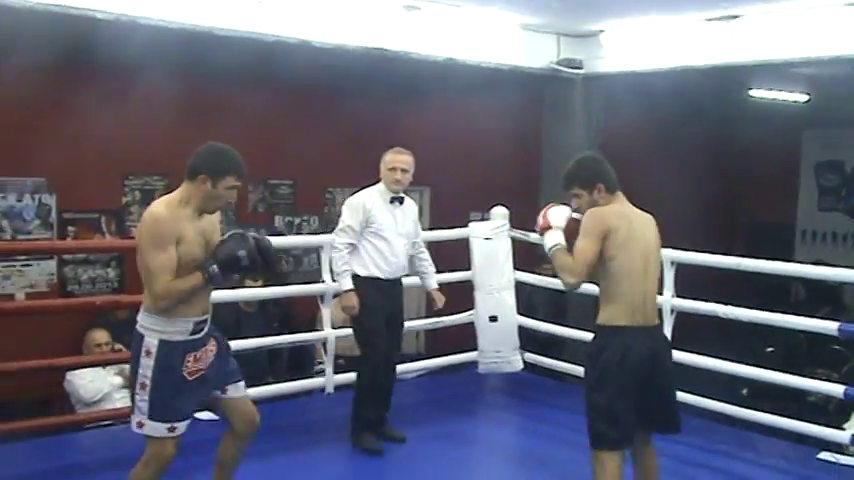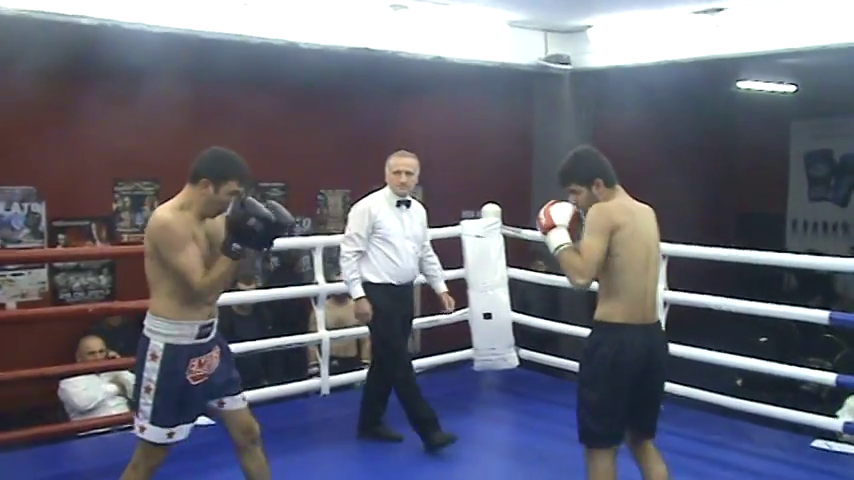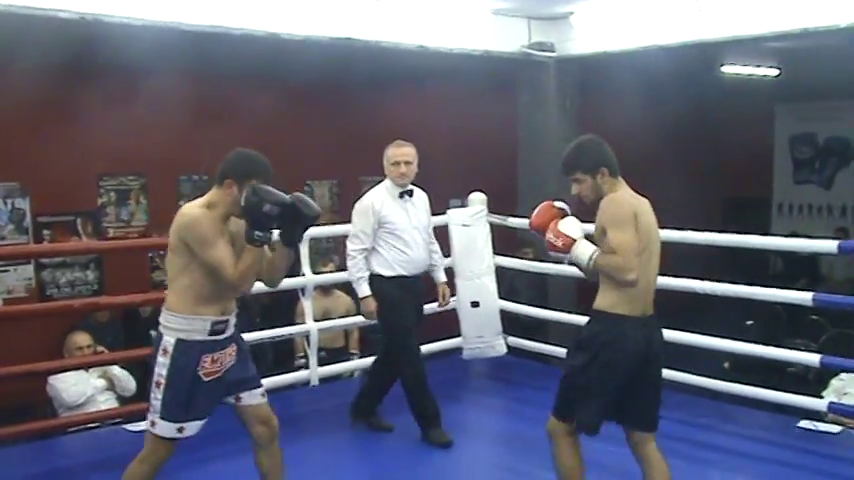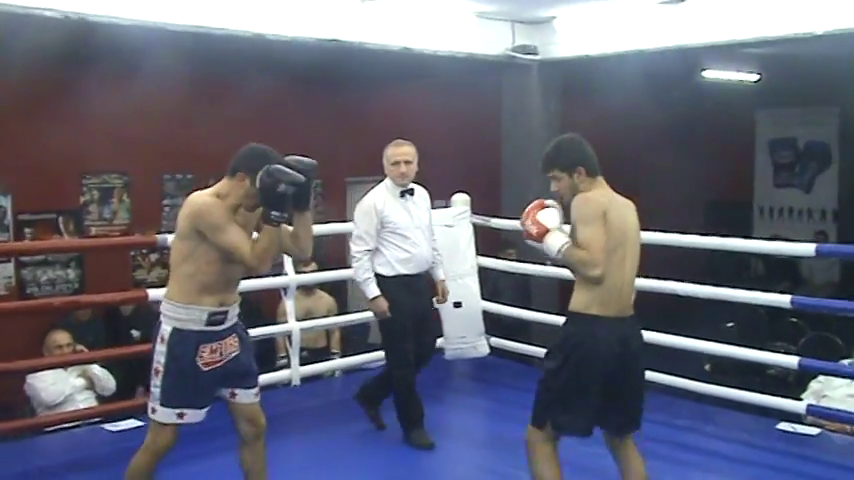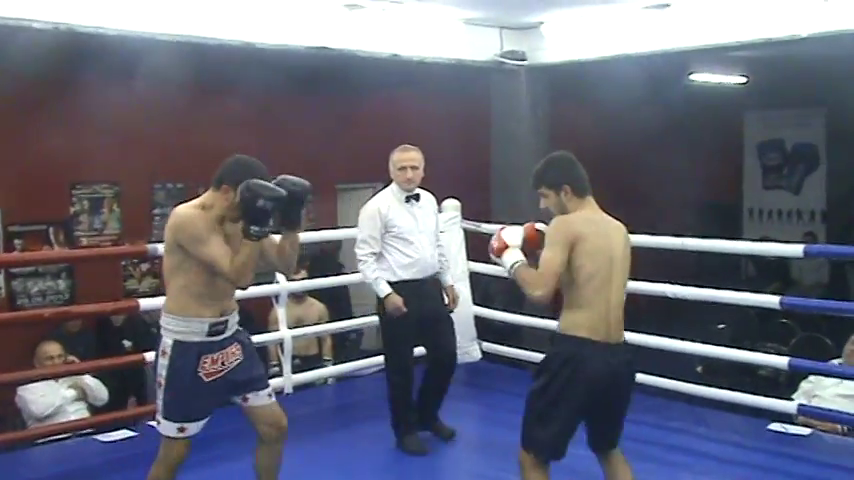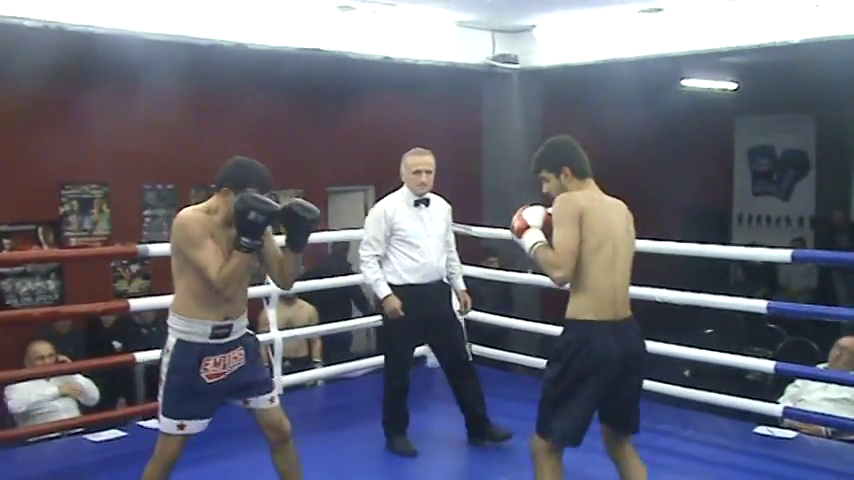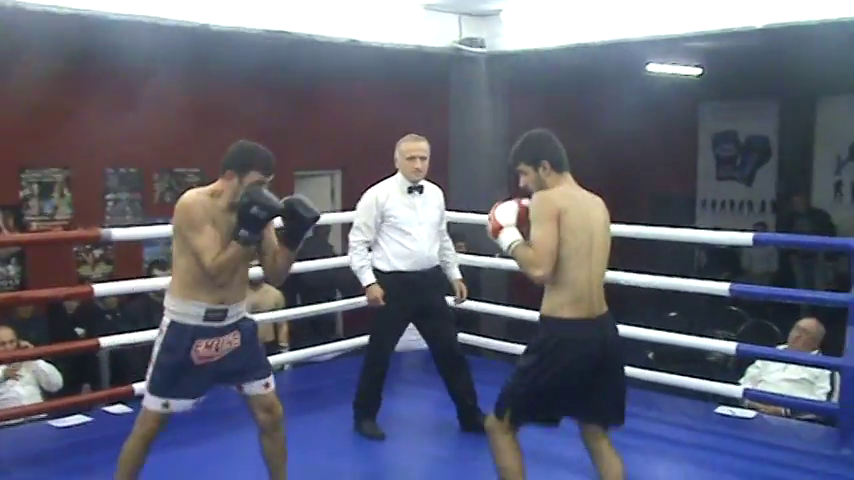
dt=0.2s
person 1, frame 1
left shoulder: (599, 217)
right shoulder: (646, 221)
left elbow: (573, 277)
left wrist: (552, 234)
right wrist: (582, 238)
left hip: (617, 344)
right hip: (653, 341)
left knee: (608, 450)
right knee: (640, 437)
person 1, frame 2
left shoulder: (602, 212)
right shoulder: (645, 213)
left elbow: (581, 277)
left wrist: (555, 233)
right wrist: (569, 233)
left hip: (614, 340)
right hip: (650, 338)
left knee: (599, 449)
right knee: (642, 440)
person 1, frame 3
left shoulder: (614, 204)
right shoulder: (640, 205)
left elbow: (627, 272)
left wrist: (575, 246)
right wrist: (572, 245)
left hip: (612, 331)
right hip: (645, 331)
left knee: (560, 426)
right knee: (641, 435)
person 1, frame 4
left shoulder: (586, 202)
right shoulder: (626, 208)
left elbow: (595, 268)
left wrist: (551, 237)
right wrist: (557, 237)
left hip: (589, 332)
right hip: (626, 334)
left knee: (539, 437)
right knee: (620, 438)
person 1, frame 5
left shoulder: (565, 225)
right shoulder: (619, 230)
left elbow: (540, 291)
left wrist: (509, 254)
left hip: (574, 355)
right hip: (615, 356)
right knee: (608, 449)
person 1, frame 6
left shoulder: (569, 205)
right shoulder: (621, 210)
left elbow: (560, 270)
left wrist: (530, 235)
left hip: (587, 337)
right hip: (626, 336)
left knee: (546, 445)
right knee: (620, 442)
person 1, frame 7
left shoulder: (546, 201)
right shoulder: (597, 204)
left elbow: (541, 269)
left wrist: (505, 233)
left hip: (561, 333)
right hip: (601, 330)
left knee: (501, 426)
right knee: (597, 435)
person 2, frame 1
left shoulder: (212, 215)
right shoulder: (160, 218)
right elbow: (163, 296)
left wrist: (240, 259)
right wrist: (217, 267)
left hip: (203, 336)
right hip: (164, 343)
left knee: (247, 421)
right knee: (162, 449)
person 2, frame 2
left shoulder: (218, 219)
right shoulder: (168, 222)
left elbow: (232, 274)
right elbow: (206, 290)
left wrist: (260, 241)
right wrist: (237, 243)
left hip: (208, 341)
right hip: (171, 347)
left knee: (247, 432)
person 2, frame 3
left shoulder: (243, 219)
right shoulder: (194, 219)
left elbow: (273, 277)
right elbow: (242, 281)
left wrist: (291, 234)
right wrist: (258, 232)
left hip: (226, 338)
right hip: (185, 342)
left knee: (266, 427)
right knee: (158, 449)
person 2, frame 4
left shoulder: (251, 209)
right shoulder: (203, 206)
right elbow: (259, 264)
left wrist: (299, 200)
right wrist: (271, 210)
left hip: (228, 328)
right hip: (185, 331)
left knee: (253, 425)
right knee: (162, 438)
person 2, frame 5
left shoulder: (242, 218)
right shoulder: (187, 219)
left elbow: (285, 264)
right elbow: (239, 277)
left wrist: (290, 219)
right wrist: (256, 225)
left hip: (230, 337)
right hip: (187, 344)
left knee: (274, 425)
right knee: (174, 451)
person 2, frame 6
left shoulder: (256, 223)
right shoulder: (190, 221)
left elbow: (284, 281)
right elbow: (224, 286)
left wrist: (296, 242)
right wrist: (248, 238)
left hip: (239, 340)
right hip: (192, 345)
left knee: (280, 430)
right knee: (169, 450)
person 2, frame 7
left shoulder: (255, 210)
right shoulder: (194, 205)
left elbow: (276, 274)
right elbow: (215, 271)
left wrist: (292, 237)
right wrist: (247, 229)
left hip: (234, 324)
right hip: (186, 326)
left knee: (271, 413)
right knee: (148, 426)
person 3, frame 1
left shoulder: (411, 208)
right shoulder: (361, 202)
left elbow: (418, 251)
right elbow: (340, 246)
left wrist: (432, 285)
right wrist: (346, 289)
left hip: (393, 289)
right hip: (366, 288)
left knee: (387, 359)
right knee: (375, 358)
left ankle: (375, 422)
right ankle: (363, 427)
person 3, frame 2
left shoulder: (418, 211)
right shoulder: (367, 208)
left elbow: (426, 254)
right elbow: (349, 254)
left wrist: (441, 288)
right wrist: (358, 295)
left hip: (404, 293)
right hip: (378, 294)
left knee: (386, 362)
right knee: (399, 363)
left ankle: (370, 423)
right ankle: (429, 429)
person 3, frame 3
left shoulder: (422, 198)
right shoulder: (371, 202)
left elbow: (430, 242)
right elbow: (356, 252)
left wrist: (441, 278)
right wrist: (364, 294)
left hip: (415, 284)
right hip: (388, 287)
left knee: (394, 354)
right knee: (408, 356)
left ankle: (364, 408)
right ankle: (429, 424)
person 3, frame 4
left shoulder: (422, 196)
right shoulder: (373, 202)
right elbow: (360, 253)
left wrist: (438, 276)
right wrist: (373, 295)
left hip: (421, 283)
right hip: (392, 287)
left knee: (424, 350)
right knee: (402, 357)
left ankle: (371, 394)
right ankle: (412, 424)
person 3, frame 5
left shoulder: (429, 202)
right shoulder: (377, 207)
right elbow: (365, 257)
left wrist: (448, 281)
right wrist: (388, 293)
left hip: (428, 289)
right hip: (396, 292)
left knee: (446, 355)
right knee: (400, 364)
left ankle: (426, 415)
right ankle: (405, 430)
person 3, frame 6
left shoulder: (441, 207)
right shoulder: (385, 209)
right elbow: (368, 257)
left wrist: (459, 286)
right wrist: (386, 294)
left hip: (436, 294)
right hip: (403, 296)
left knee: (459, 360)
right knee: (398, 367)
left ankle: (480, 426)
right ankle: (396, 433)
person 3, frame 7
left shoulder: (436, 195)
right shoulder: (378, 195)
right elbow: (358, 243)
left wrist: (455, 275)
right wrist: (369, 282)
left hip: (429, 281)
right hip: (394, 283)
left knee: (449, 350)
right knee: (380, 352)
left ankle: (470, 415)
right ankle: (365, 416)
